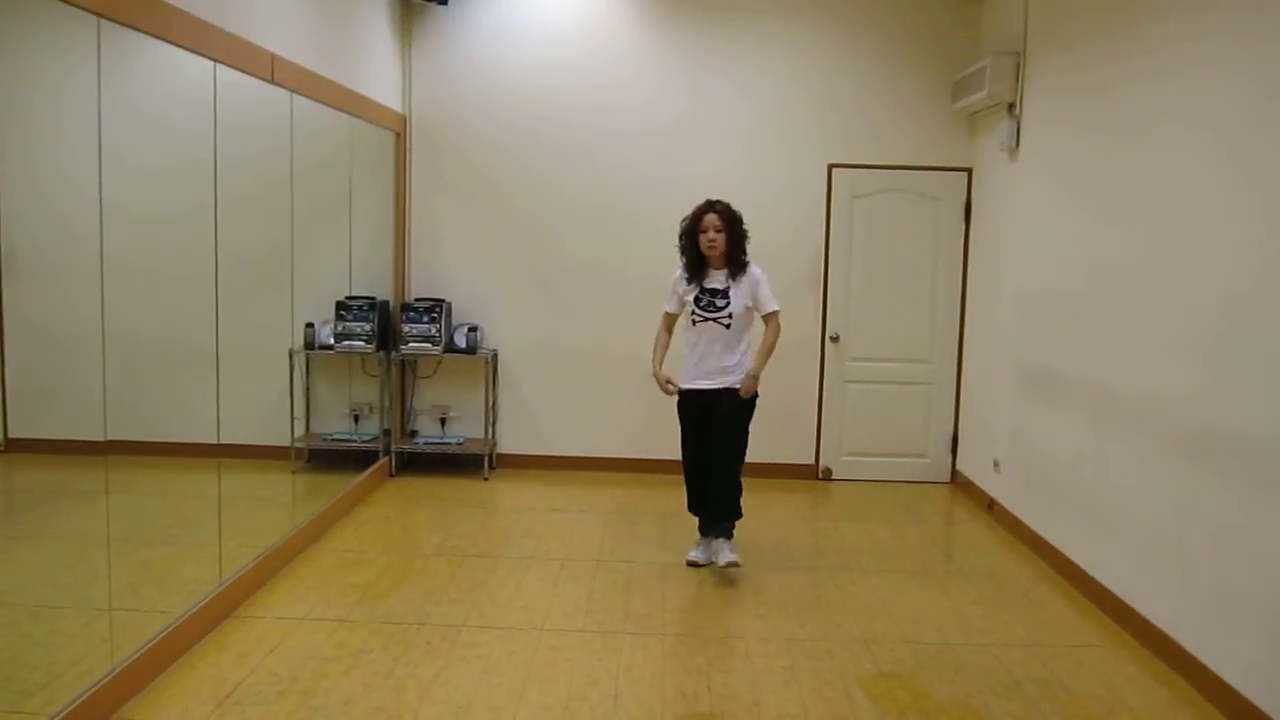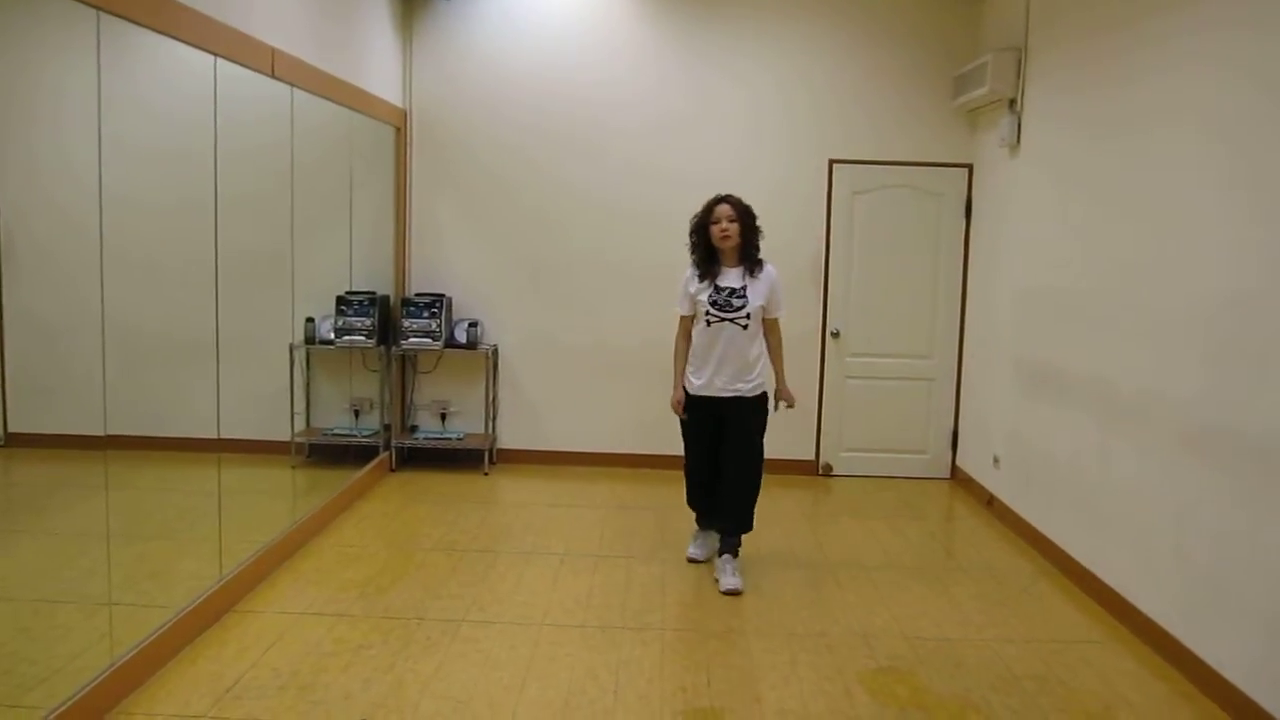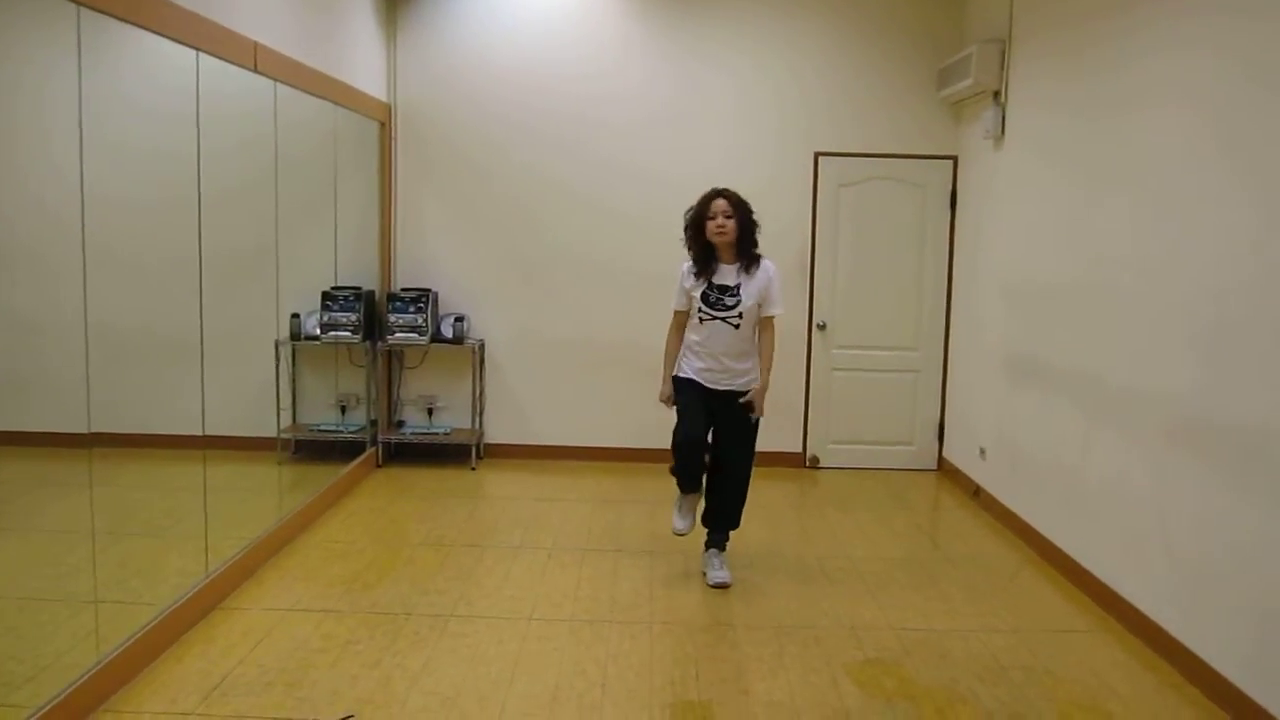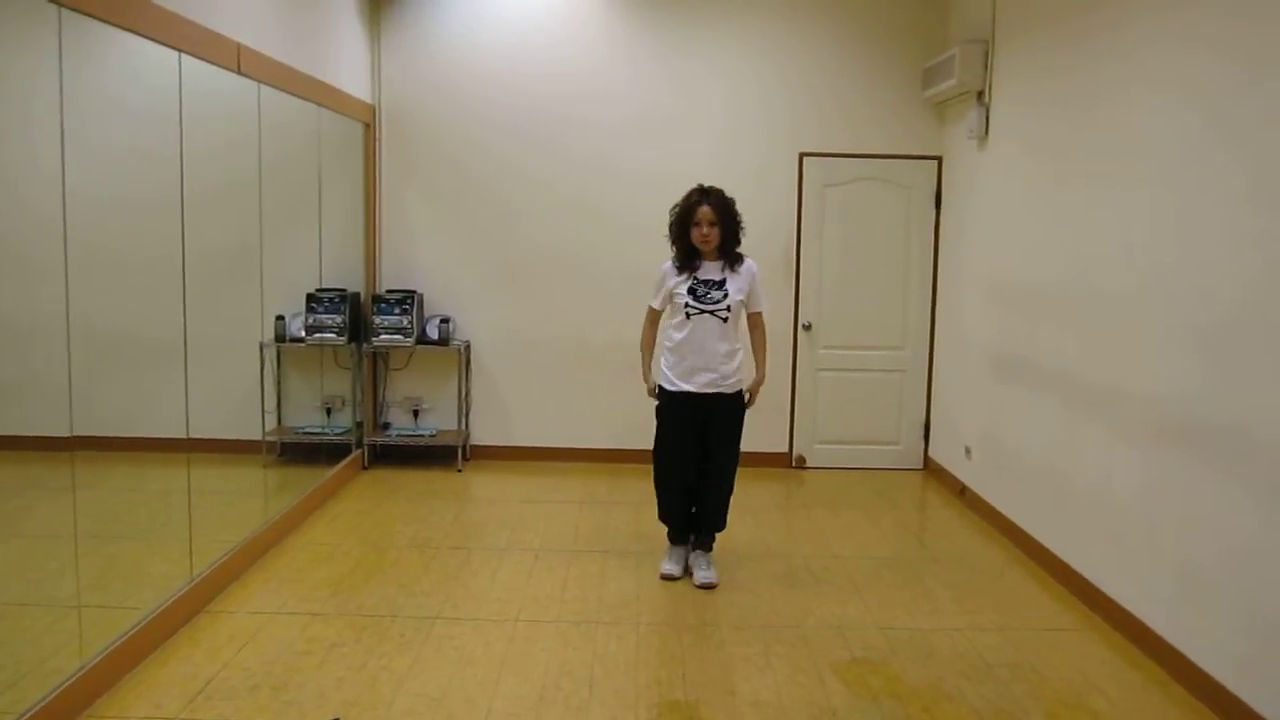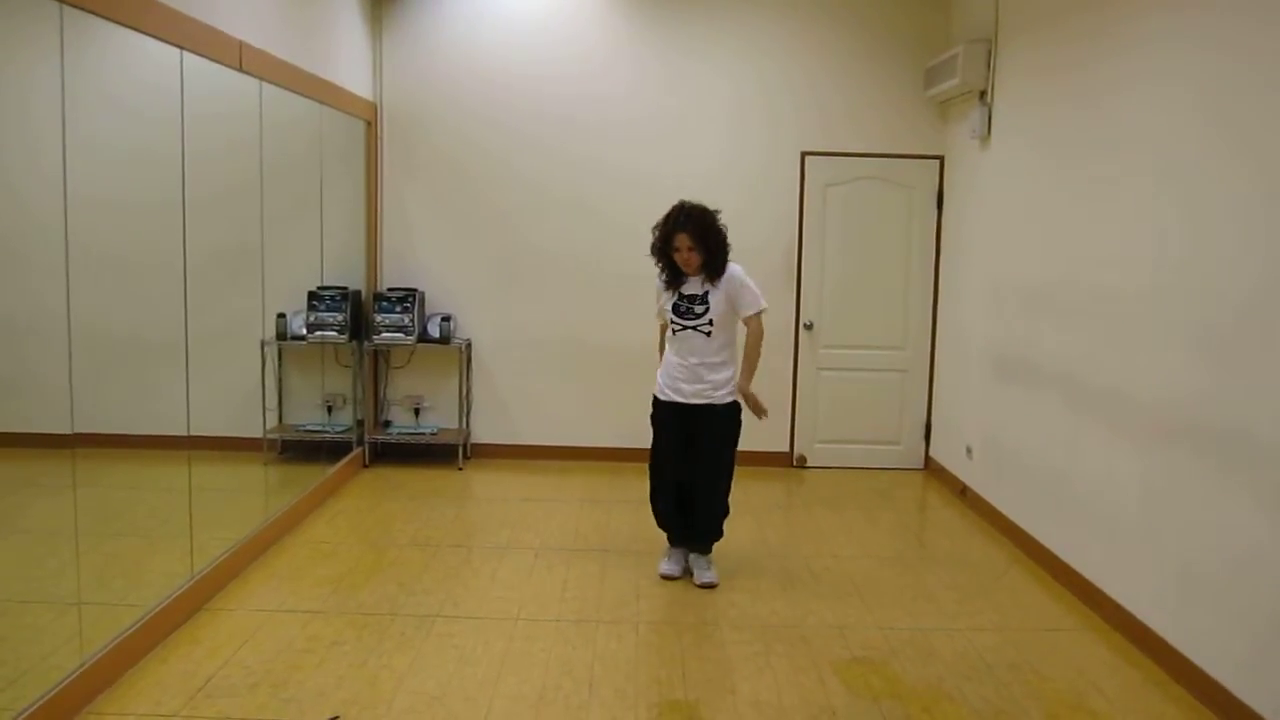
dt=0.5s
person 1, frame 1
left shoulder: (750, 276)
right shoulder: (685, 278)
left elbow: (772, 324)
right elbow: (666, 325)
left wrist: (756, 371)
right wrist: (657, 365)
left hip: (734, 388)
right hip: (693, 388)
left knee: (726, 461)
right knee: (696, 463)
left ankle: (724, 537)
right ankle: (707, 533)
person 1, frame 2
left shoulder: (765, 276)
right shoulder: (695, 276)
left elbow: (771, 331)
right elbow: (684, 333)
left wrist: (781, 382)
right wrist: (677, 385)
left hip: (748, 393)
right hip: (701, 392)
left knee: (741, 474)
right knee: (699, 468)
left ankle: (728, 554)
right ankle: (707, 530)
person 1, frame 3
left shoulder: (763, 272)
right shoulder: (691, 271)
left elbow: (766, 330)
right elbow: (678, 326)
left wrist: (762, 384)
right wrist: (666, 378)
left hip: (739, 387)
right hip: (694, 379)
left knee: (733, 470)
right knee: (689, 442)
left ankle: (715, 549)
right ankle: (689, 492)
person 1, frame 4
left shoulder: (744, 270)
right shoulder: (673, 270)
left elbow: (756, 323)
right elbow: (652, 320)
left wrist: (761, 374)
right wrist: (646, 371)
left hip: (726, 391)
right hip: (677, 389)
left knee: (717, 474)
right knee: (674, 471)
left ankle: (703, 550)
right ankle: (678, 543)
person 1, frame 5
left shoulder: (731, 278)
right shoulder: (667, 280)
left elbow: (755, 328)
left wrist: (746, 383)
left hip: (718, 402)
right hip: (671, 399)
left knee: (710, 482)
right knee: (666, 479)
left ankle: (701, 551)
right ankle: (677, 545)
